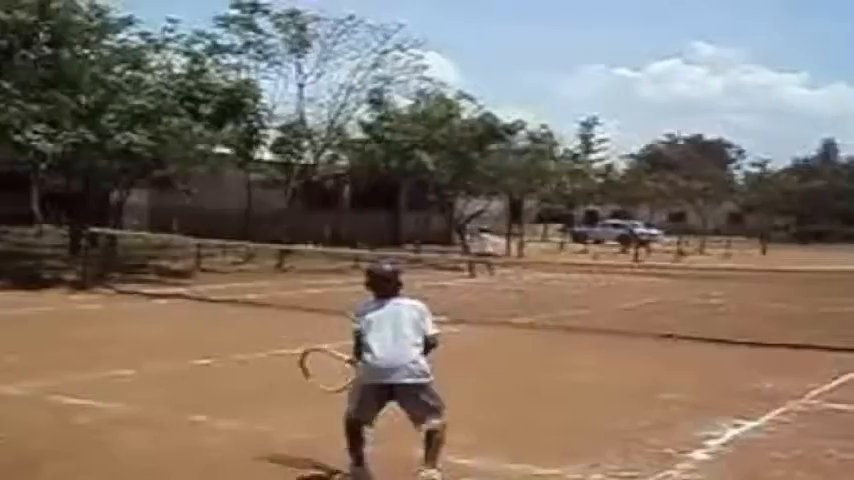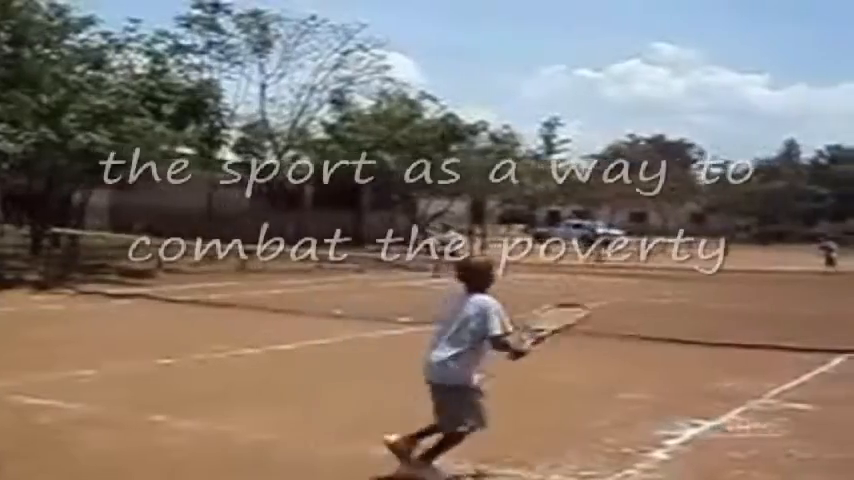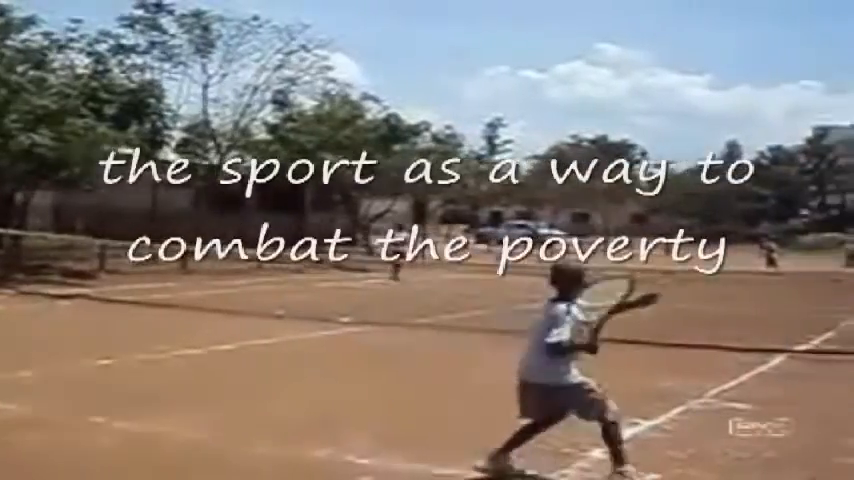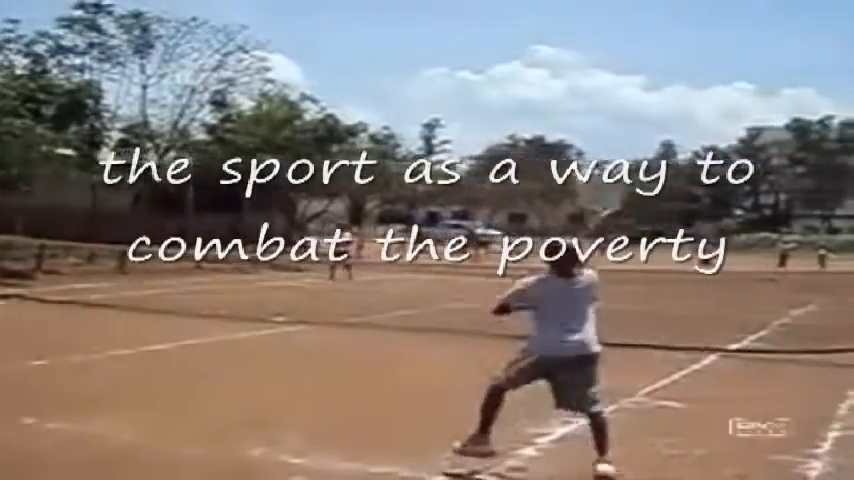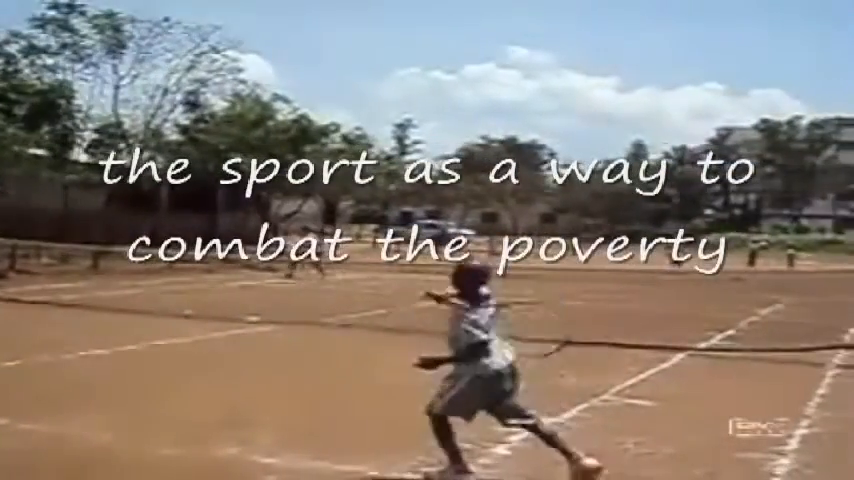
dt=0.5s
person 1, frame 1
left shoulder: (363, 311)
right shoulder: (417, 307)
left elbow: (358, 349)
right elbow: (431, 342)
left hip: (374, 371)
right hip: (413, 371)
left knee: (354, 418)
right knee: (436, 423)
person 1, frame 2
left shoulder: (458, 299)
right shoulder: (488, 305)
right elbow: (497, 342)
left wrist: (511, 345)
right wrist: (520, 349)
left hip: (439, 368)
right hip: (453, 374)
left knee: (456, 422)
right knee: (465, 425)
left ankle: (403, 442)
person 1, frame 3
left shoulder: (562, 305)
right shoulder: (564, 312)
right elbow: (554, 348)
left wrist: (635, 303)
right wrist: (584, 346)
left hip: (531, 376)
right hip: (558, 379)
left knee: (546, 418)
right knee: (608, 415)
left ankle: (499, 456)
person 1, frame 4
left shoulder: (533, 286)
right shoulder: (590, 278)
left elbow: (499, 309)
left hip: (544, 352)
right hip: (583, 353)
left knee: (498, 386)
right knee: (593, 409)
left ankle: (480, 439)
right ankle: (604, 461)
person 1, frame 5
left shoulder: (464, 315)
right shoulder: (482, 295)
left elbow: (478, 350)
left wrist: (439, 361)
right wrist: (446, 297)
left hip: (478, 372)
right hip: (502, 367)
left knee: (437, 412)
right knee: (528, 421)
right ankle: (577, 460)
